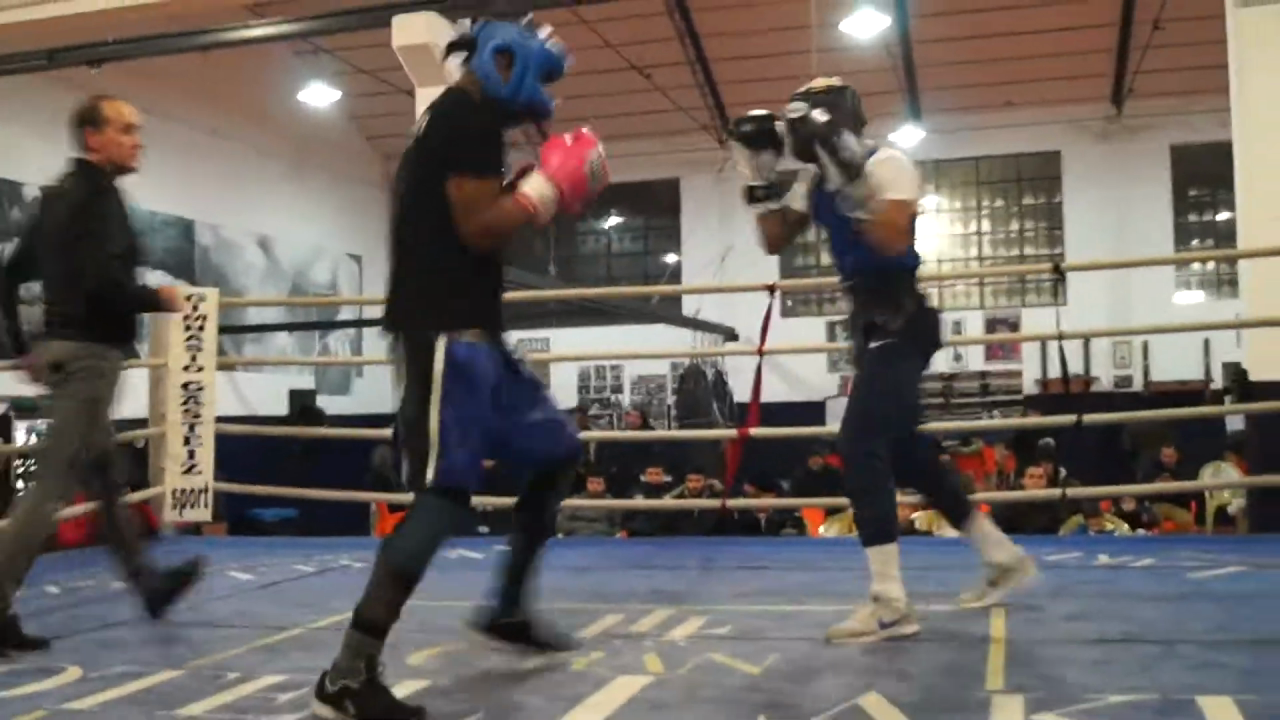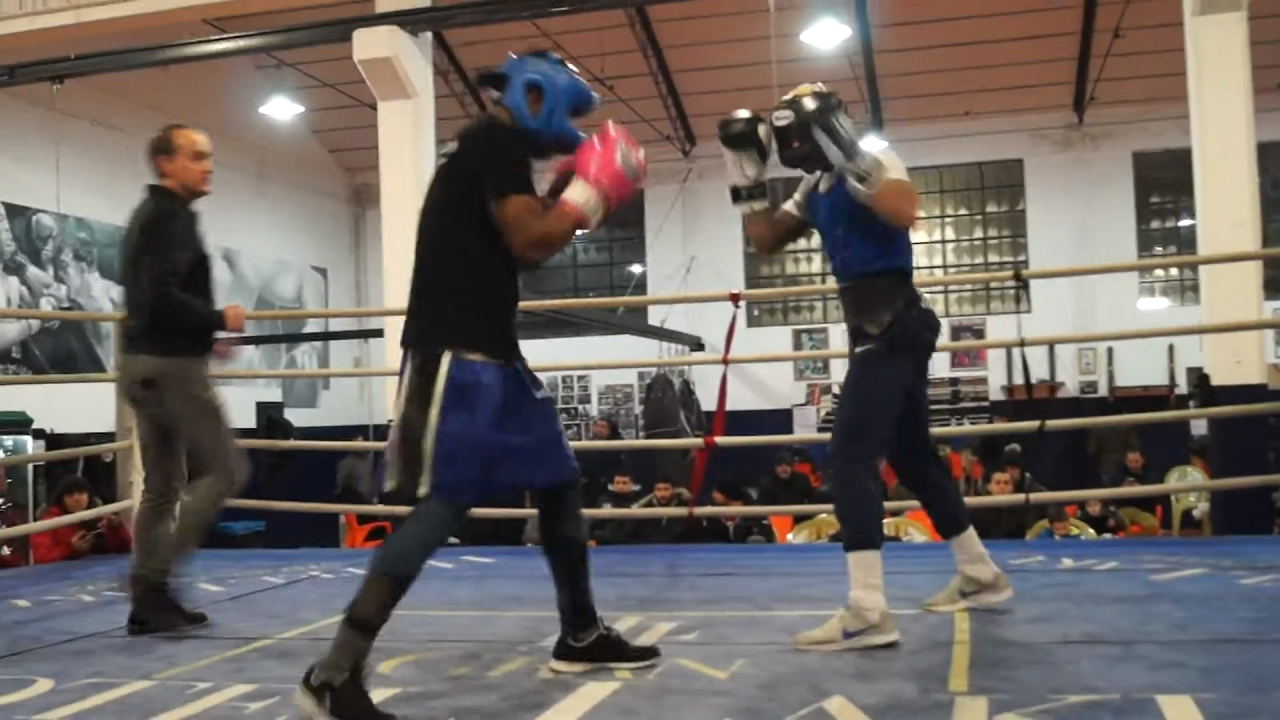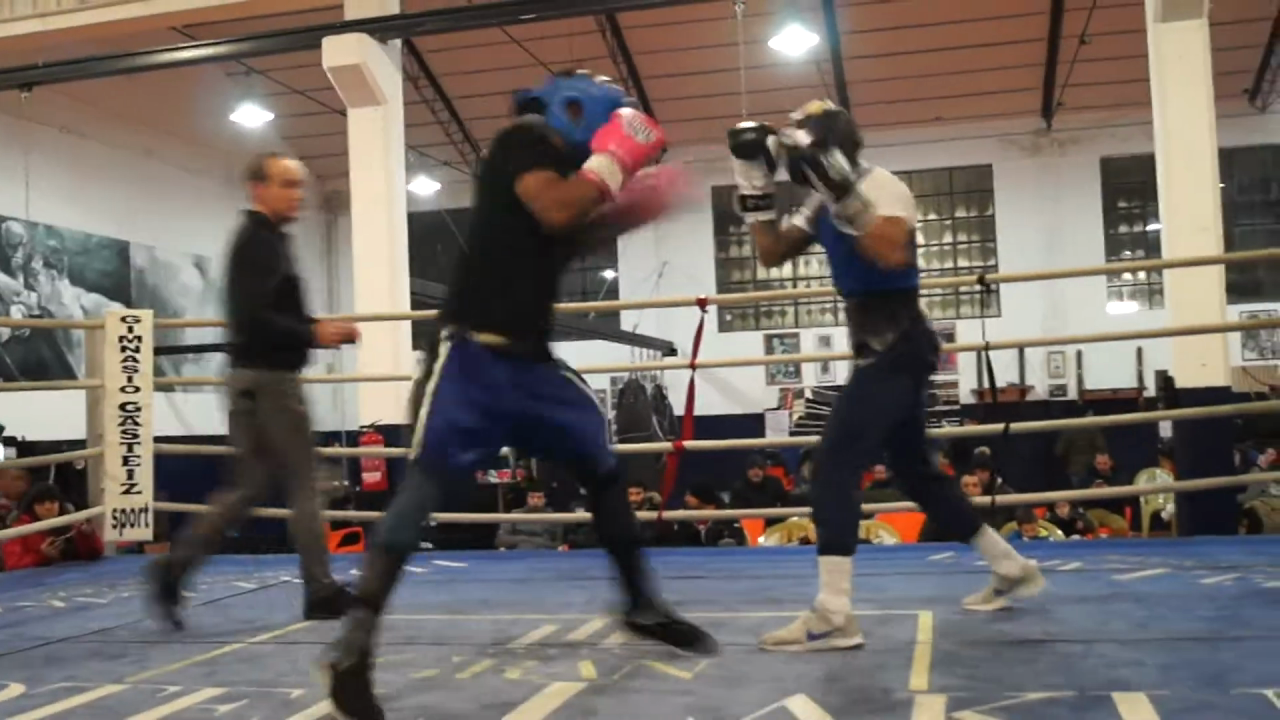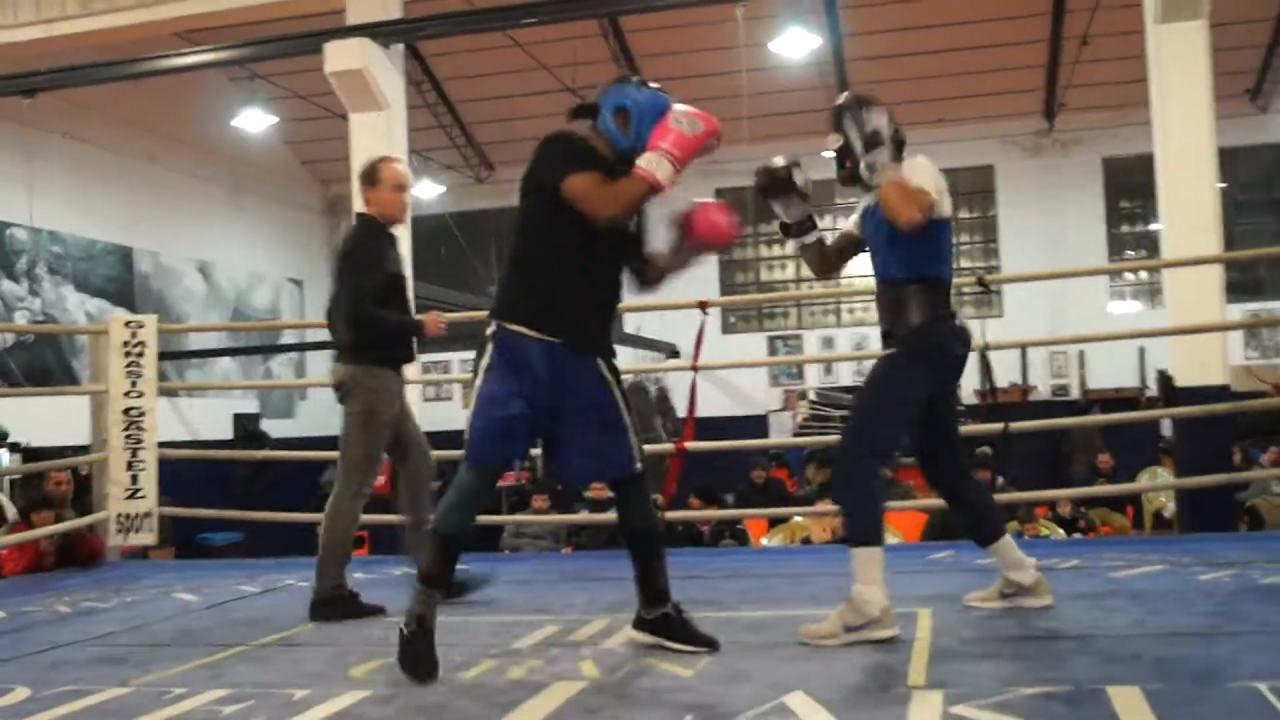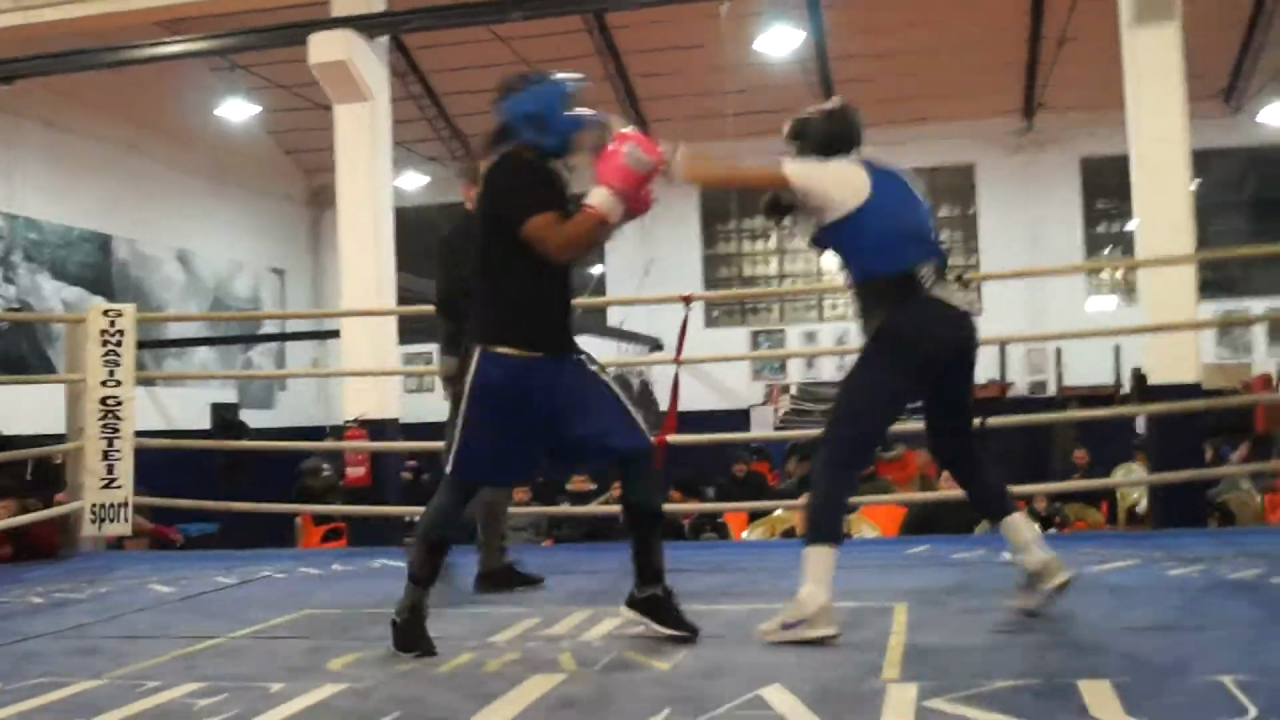
dt=0.3s
person 1, frame 1
left shoulder: (462, 122)
right shoulder: (465, 113)
right elbow: (480, 228)
left wrist: (545, 181)
right wrist: (551, 183)
left hip: (474, 337)
right hip: (444, 339)
left knee: (557, 453)
right knee: (446, 497)
left ankle: (507, 609)
person 1, frame 2
left shoulder: (493, 155)
right shoulder: (493, 138)
left elbow: (513, 250)
right elbow: (528, 242)
left wrist: (569, 198)
right wrist: (594, 188)
left hip: (494, 355)
right hip: (452, 355)
left knee: (560, 484)
right knee: (445, 503)
left ankle: (583, 635)
person 1, frame 3
left shoulder: (549, 164)
right shoulder: (523, 142)
left elbow: (585, 226)
right elbow: (559, 213)
left wrist: (641, 195)
right wrist: (612, 157)
left hip: (527, 354)
right hip: (475, 350)
left knee: (603, 473)
right knee: (428, 480)
left ankle: (643, 609)
right ankle: (351, 652)
person 1, frame 4
left shoulder: (619, 175)
right shoulder: (562, 151)
left elbow: (644, 275)
right elbow: (607, 211)
left wrist: (689, 241)
right wrist: (669, 156)
left hip: (586, 354)
right hip: (524, 345)
left knee: (630, 479)
right knee: (480, 473)
left ankle: (656, 611)
right ankle: (422, 615)
person 1, frame 5
left shoulder: (540, 177)
right shoulder: (516, 172)
right elbow: (560, 249)
left wrist: (619, 208)
right wrist: (611, 190)
left hip: (558, 357)
right hip: (504, 359)
left knee: (638, 454)
right knee: (462, 484)
left ankle: (649, 590)
right ankle: (411, 609)
person 2, frame 1
left shoulder: (885, 165)
right shoulder: (817, 179)
left elbow: (894, 242)
right elbow: (775, 239)
left wrist: (849, 174)
right wrist: (761, 169)
left hip: (898, 325)
right hip: (872, 328)
left knee: (860, 449)
right knee: (905, 452)
left ankle: (890, 604)
right ankle: (1003, 555)
person 2, frame 2
left shoulder: (873, 163)
right shoulder: (816, 187)
left elbow: (903, 212)
right elbow: (764, 242)
left wrist: (850, 152)
right wrist: (746, 170)
left hip: (893, 331)
right hip: (878, 335)
left knee: (850, 456)
right knee: (912, 458)
left ankle: (867, 612)
right ankle: (980, 574)
person 2, frame 3
left shoulder: (880, 186)
right shoulder: (823, 202)
left elbow: (892, 255)
right elbow: (772, 253)
left wrist: (844, 189)
right wrist: (754, 179)
left hip: (897, 348)
right hip: (881, 350)
left knee: (835, 463)
right knee: (916, 470)
left ankle: (833, 615)
right ankle: (1011, 568)
person 2, frame 4
left shoulder: (916, 172)
right shoulder: (875, 206)
left elbow: (911, 215)
right elbow: (824, 265)
left wrist: (873, 152)
right wrist: (791, 207)
left hip: (923, 341)
right hip: (925, 343)
left knee: (857, 458)
right knee: (944, 466)
left ankle: (869, 606)
right ankle: (1022, 578)
person 2, frame 5
left shoulder: (832, 175)
right shoulder: (890, 182)
left elbow: (718, 174)
left wrist: (683, 164)
right wrist: (817, 221)
left hip: (904, 333)
right hip: (951, 325)
left knee: (837, 459)
right knee: (956, 451)
left ankle: (812, 605)
right ankle: (1038, 561)
person 3, frame 1
left shoulder: (58, 196)
right shoulder: (99, 197)
right elbow: (105, 283)
right wrist: (158, 298)
left hip: (62, 347)
right hip: (90, 352)
left knee: (109, 476)
right knee: (53, 484)
left ankle: (149, 583)
person 3, frame 2
left shoulder: (152, 217)
right shoulder: (169, 217)
right elbow: (161, 298)
left wrist: (208, 331)
right wrist: (217, 320)
left hip: (142, 363)
right hip: (171, 366)
left knee: (162, 483)
right knee: (226, 469)
left ankle: (149, 601)
right ankle: (156, 575)
person 3, frame 3
left shoulder: (266, 240)
right shoulder: (260, 242)
right elbow: (253, 319)
left wrist: (322, 328)
right wrist: (315, 335)
left hip: (253, 377)
right hip: (271, 379)
left knee: (248, 488)
right knee: (302, 483)
left ankle: (174, 567)
right ankle: (321, 592)
person 3, frame 4
left shoulder: (372, 241)
right shoulder: (366, 242)
left elbow: (339, 315)
right elbow: (358, 314)
right wrist: (417, 326)
left hip: (378, 374)
right hip: (371, 375)
left knee: (417, 470)
right knee: (354, 483)
right ankle: (328, 594)
person 3, frame 5
left shoulder: (477, 234)
right shoulder: (465, 235)
right elbow: (453, 302)
left hip: (475, 361)
right hip: (474, 362)
left ankle: (493, 563)
